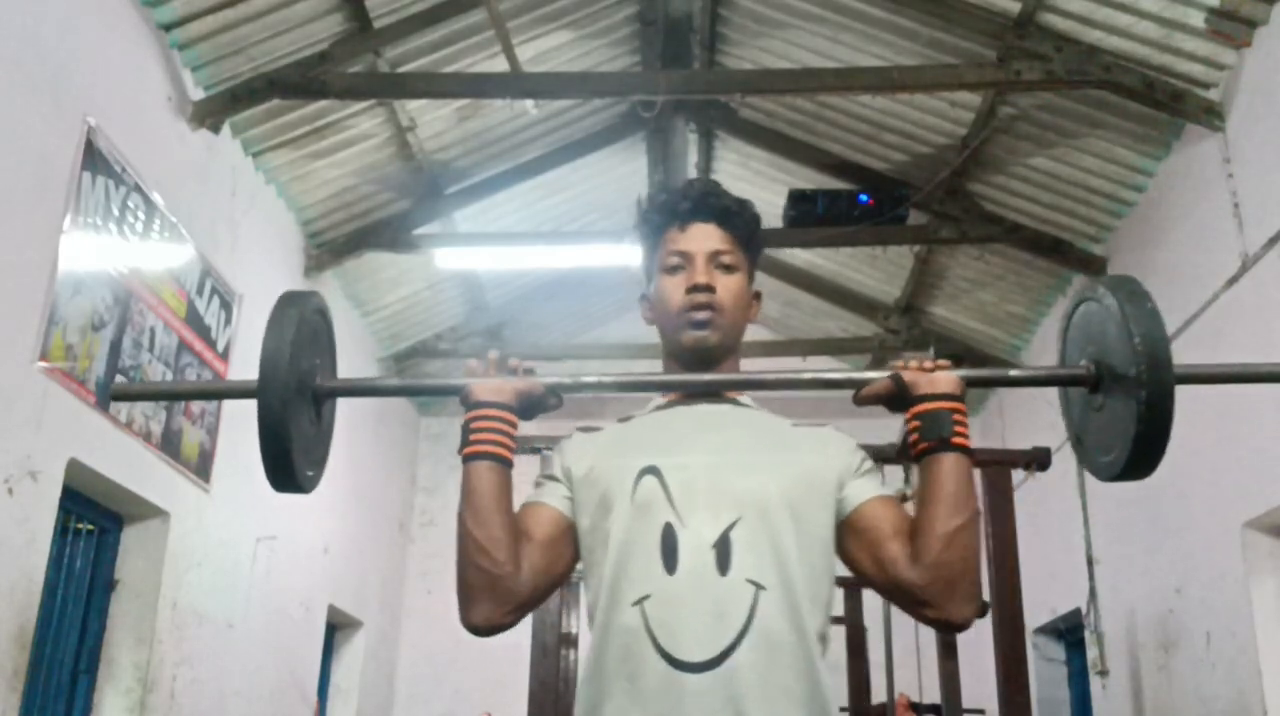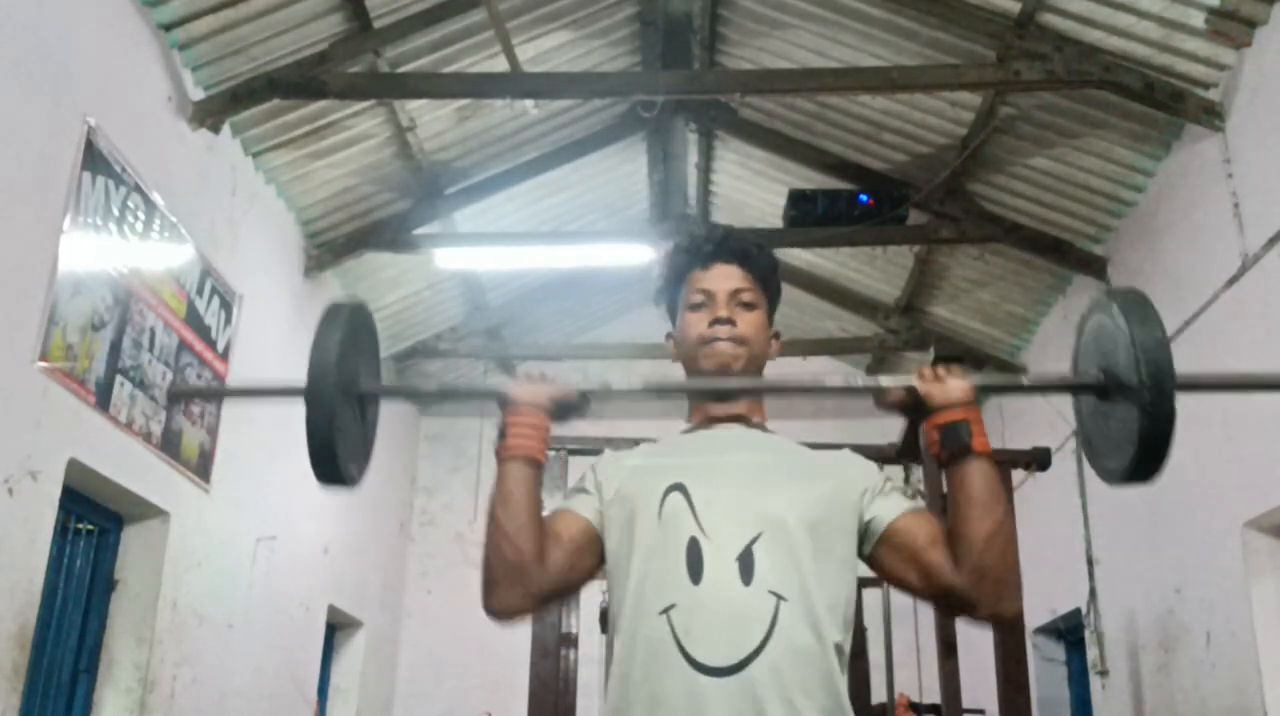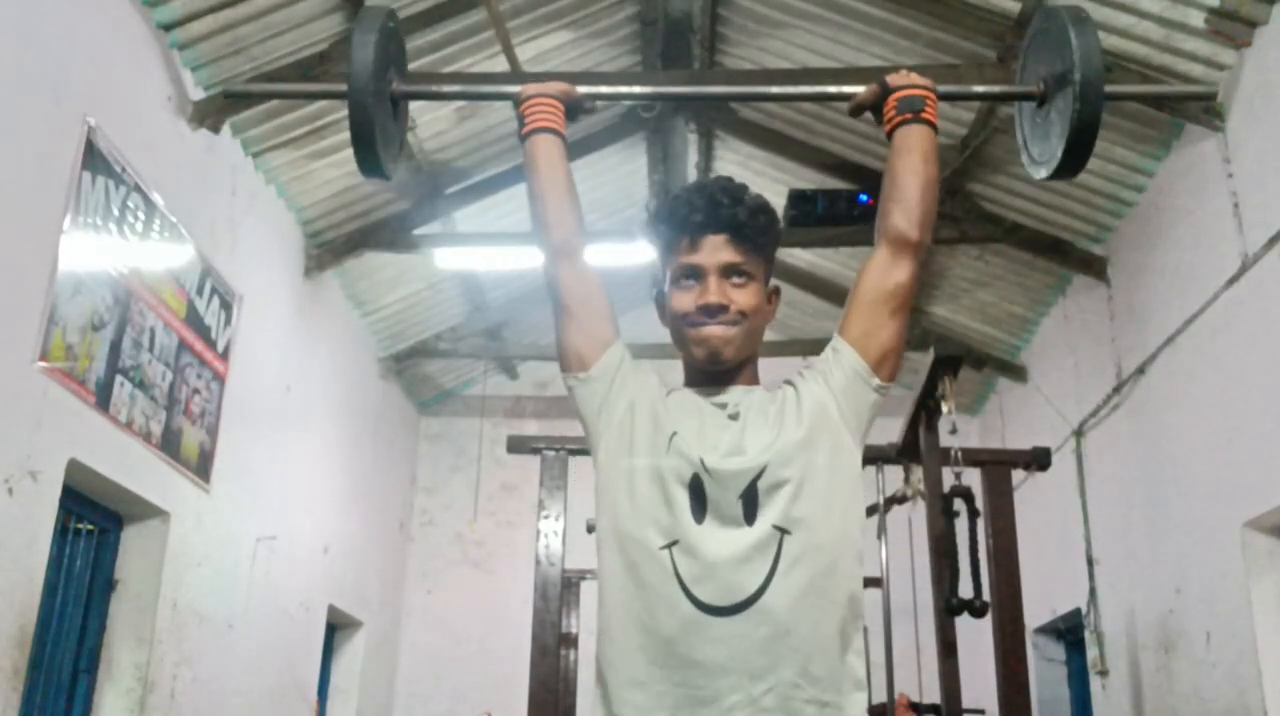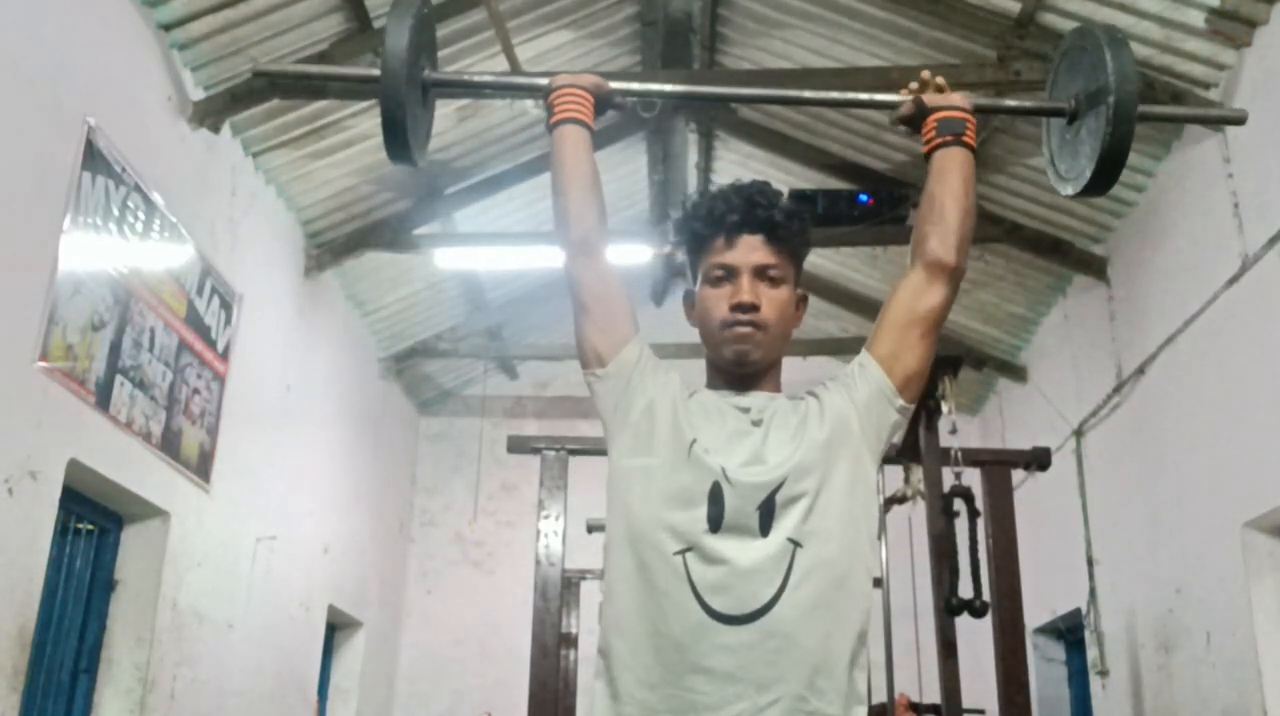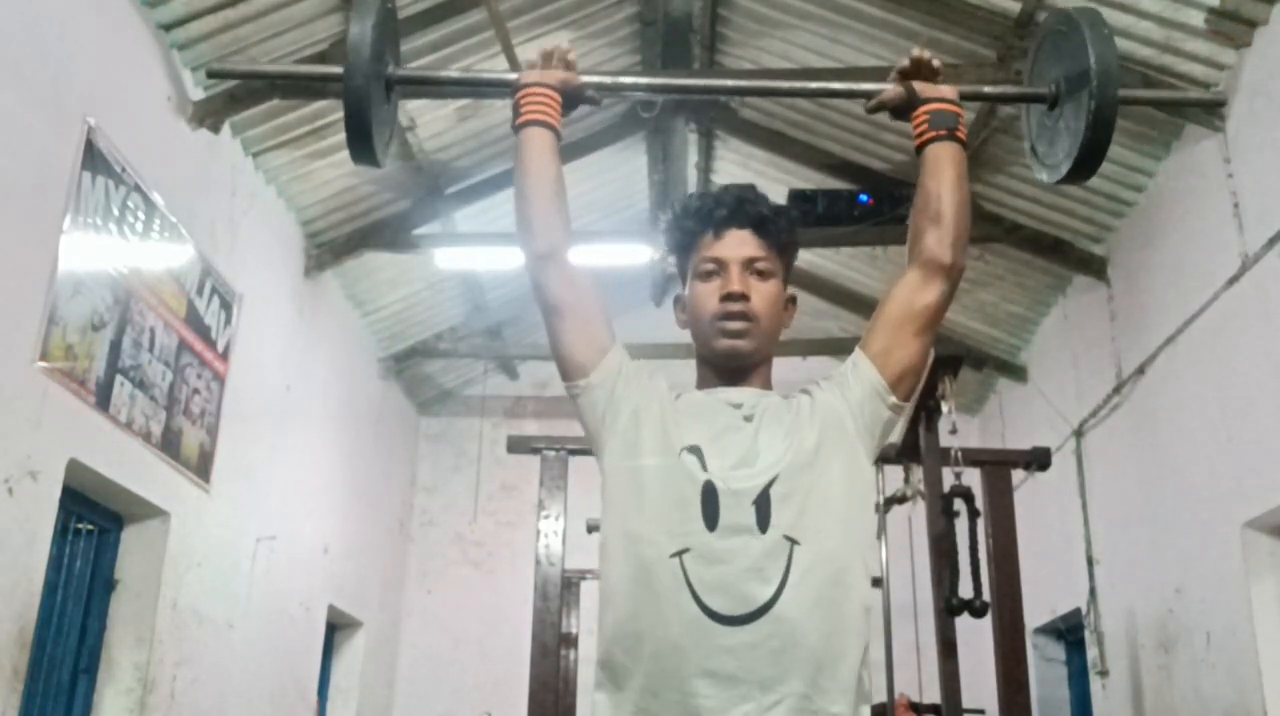
dt=1s
person 1, frame 1
left shoulder: (824, 452)
right shoulder: (587, 456)
left elbow: (943, 596)
right elbow: (490, 603)
left wrist: (938, 413)
right wrist: (490, 423)
person 1, frame 2
left shoulder: (842, 477)
right shoulder: (619, 475)
left elbow: (989, 596)
right elbow: (511, 594)
left wrist: (960, 427)
right wrist: (524, 431)
person 1, frame 3
left shoulder: (827, 407)
right shoulder: (625, 409)
left elbow: (901, 243)
right elbow: (565, 251)
left wrist: (912, 110)
right wrist: (544, 118)
person 1, frame 4
left shoulder: (846, 421)
right shoulder: (644, 411)
left elbow: (936, 267)
right elbow: (585, 252)
left wrist: (950, 127)
right wrist: (571, 108)
person 1, frame 5
left shoulder: (840, 421)
right shoulder: (633, 416)
left elbow: (935, 268)
right elbow: (549, 264)
left wrist: (940, 120)
right wrist: (538, 108)
